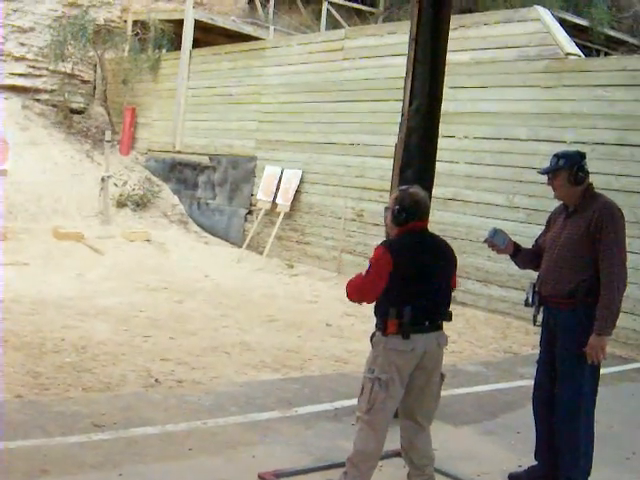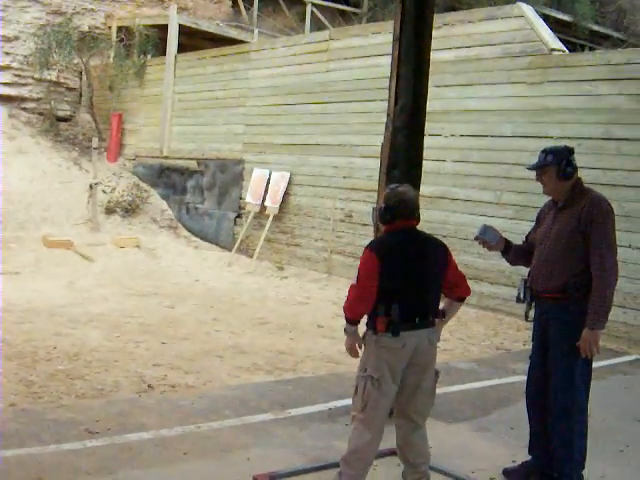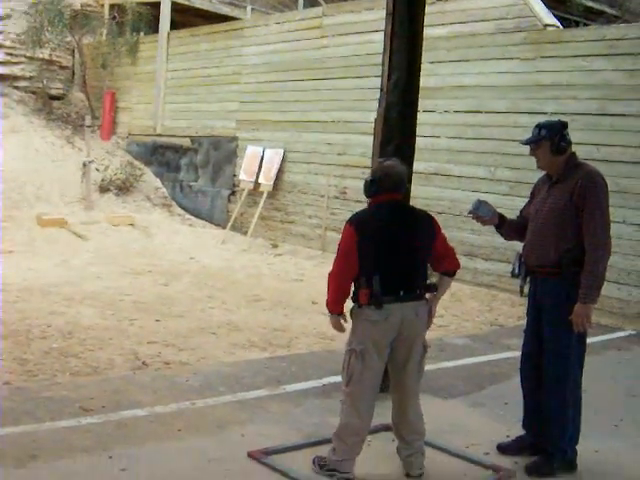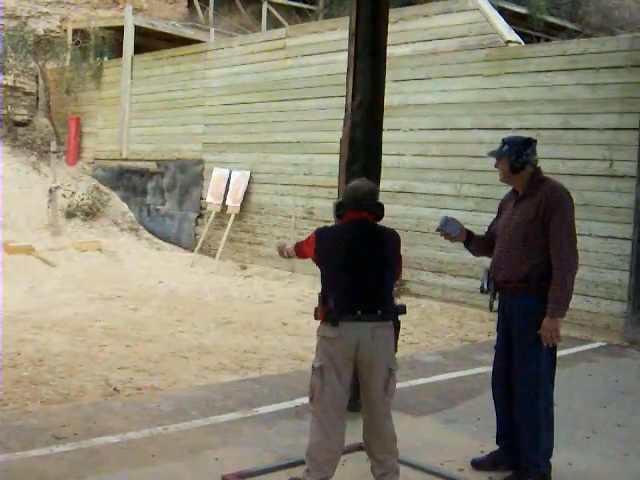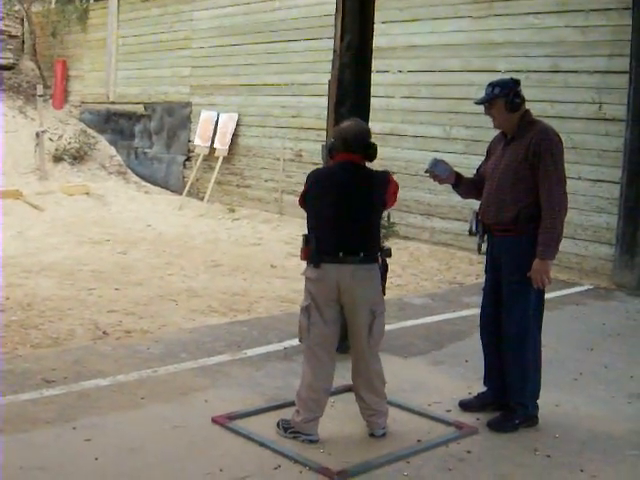
dt=0.7s
person 1, frame 1
left shoulder: (604, 212)
right shoulder: (559, 214)
left elbow: (613, 277)
right elbow: (539, 259)
left wrist: (602, 330)
right wrist: (513, 250)
left hip: (581, 317)
right hip: (552, 313)
left knee: (574, 402)
right knee: (544, 396)
person 1, frame 2
left shoulder: (594, 207)
right shoulder: (549, 209)
left elbow: (604, 270)
right elbow: (530, 255)
left wrist: (594, 324)
right wrist: (504, 247)
left hip: (572, 312)
right hip: (544, 309)
left knee: (567, 396)
right knee: (537, 391)
person 1, frame 3
left shoulder: (587, 181)
right shoulder: (543, 184)
left elbow: (598, 246)
right elbow: (525, 230)
left wrist: (586, 298)
right wrist: (498, 222)
left hip: (566, 287)
right hip: (539, 284)
left knee: (561, 371)
right knee: (532, 366)
right ankle: (535, 436)
person 1, frame 4
left shoulder: (552, 196)
right shoulder: (510, 199)
left elbow: (565, 260)
right elbow: (493, 245)
left wrist: (554, 313)
right wrist: (466, 237)
left hip: (535, 301)
right hip: (508, 299)
left knee: (532, 385)
right knee: (503, 380)
right ankle: (510, 449)
person 1, frame 5
left shoulder: (542, 138)
right shoulder: (499, 141)
left elbow: (554, 202)
right elbow: (482, 187)
left wrist: (545, 255)
right wrist: (455, 180)
left hip: (524, 244)
right hip: (497, 242)
left knee: (520, 327)
right knee: (492, 322)
left ankle: (524, 407)
right ankle: (497, 391)
person 2, frame 1
left shoulder: (391, 249)
right shoulder: (444, 250)
left elbow: (362, 290)
left wrist: (355, 283)
left hip: (397, 341)
right hip: (433, 339)
left knee: (373, 416)
right knee: (419, 416)
person 2, frame 2
left shoulder: (378, 249)
right shoulder: (437, 248)
left elbow: (360, 297)
right elbow: (459, 291)
left wrist: (351, 329)
right wrist: (437, 322)
left hip: (388, 339)
right hip: (425, 338)
left knee: (368, 416)
right knee: (414, 415)
person 2, frame 3
left shoulder: (360, 222)
right shoulder: (424, 221)
left elbow: (342, 271)
right elbow: (449, 266)
left wrist: (334, 310)
right wrist: (432, 299)
left hip: (375, 313)
right hip: (415, 311)
left knee: (359, 391)
right knee: (408, 389)
person 2, frame 4
left shoulder: (326, 238)
right shoulder: (390, 240)
left elbow: (304, 248)
left wrist: (288, 249)
left hip: (338, 330)
right hip: (379, 329)
left knee: (328, 409)
right knee: (379, 407)
person 2, frame 5
left shoulder: (315, 179)
right shoulder: (379, 182)
left hip: (321, 272)
right hip: (364, 273)
left knee: (317, 351)
right knee: (366, 350)
left ankle: (305, 423)
right ankle: (377, 420)
